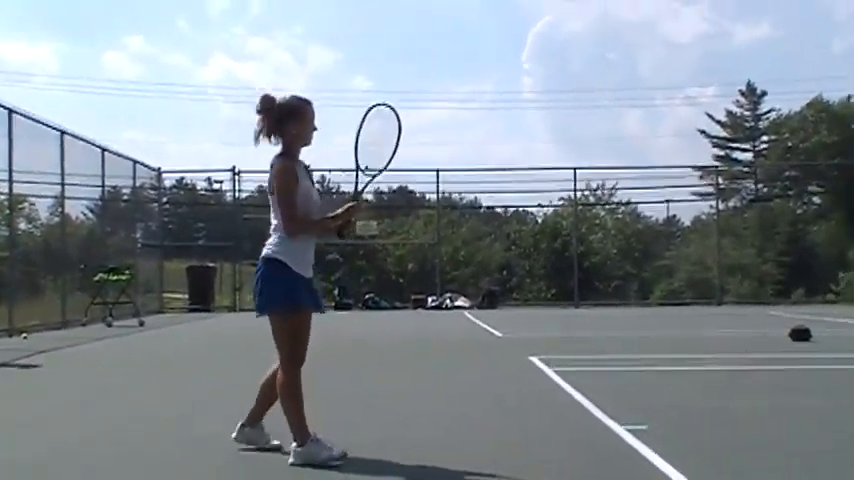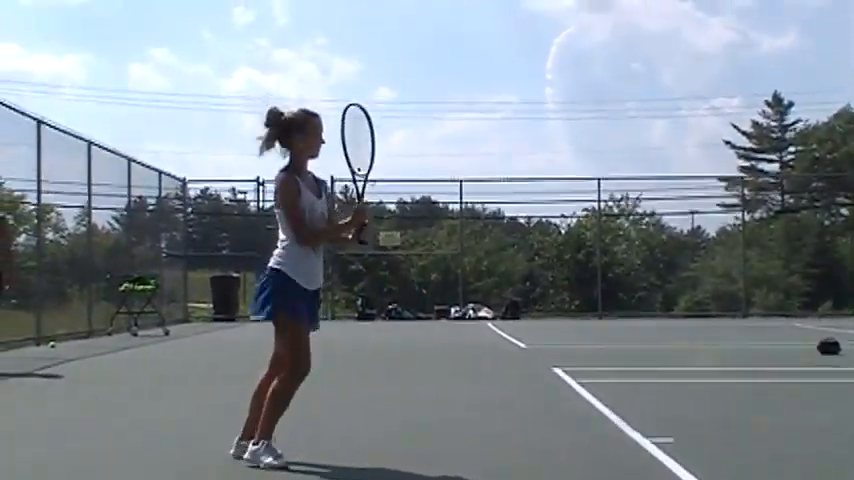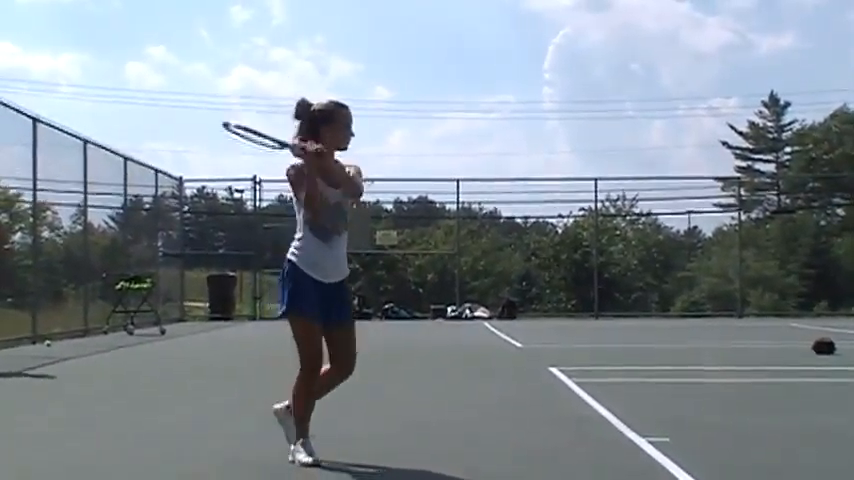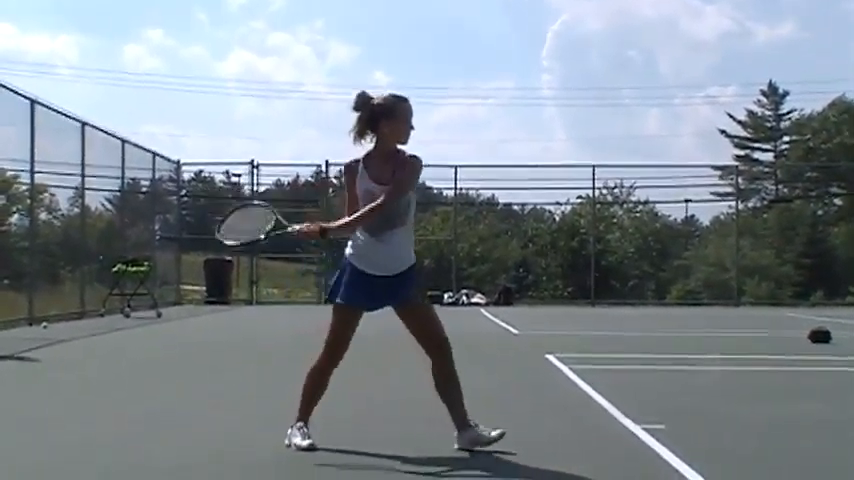
dt=0.4s
person 1, frame 1
left shoulder: (301, 169)
right shoulder: (284, 169)
right elbow: (292, 226)
left wrist: (335, 221)
right wrist: (336, 218)
left hip: (297, 272)
right hip: (281, 270)
left knee: (292, 359)
right knee: (292, 359)
left ankle: (250, 426)
right ankle: (303, 442)
person 1, frame 2
left shoulder: (319, 184)
right shoulder: (286, 183)
left elbow: (328, 235)
right elbow: (305, 238)
left wrist: (350, 228)
right wrist: (345, 223)
left hip: (309, 284)
right hip: (285, 281)
left knee: (280, 368)
right knee: (297, 366)
left ankle: (248, 439)
right ankle: (259, 441)
person 1, frame 3
left shoulder: (348, 171)
right shoulder: (299, 172)
left elbow: (354, 192)
right elbow: (315, 211)
left wrist: (326, 163)
right wrist: (313, 168)
left hip: (336, 279)
right hip: (303, 275)
left knee: (344, 365)
right knee: (311, 365)
left ankle: (290, 408)
right ankle: (299, 440)
person 1, frame 4
left shoulder: (412, 165)
right shoulder: (355, 169)
left elbow: (383, 205)
right elbow: (352, 218)
left wrist: (331, 228)
right wrist: (326, 230)
left hip: (401, 272)
right hip: (359, 269)
left knee: (440, 347)
right knee: (332, 355)
left ankle: (465, 428)
right ankle: (299, 425)
